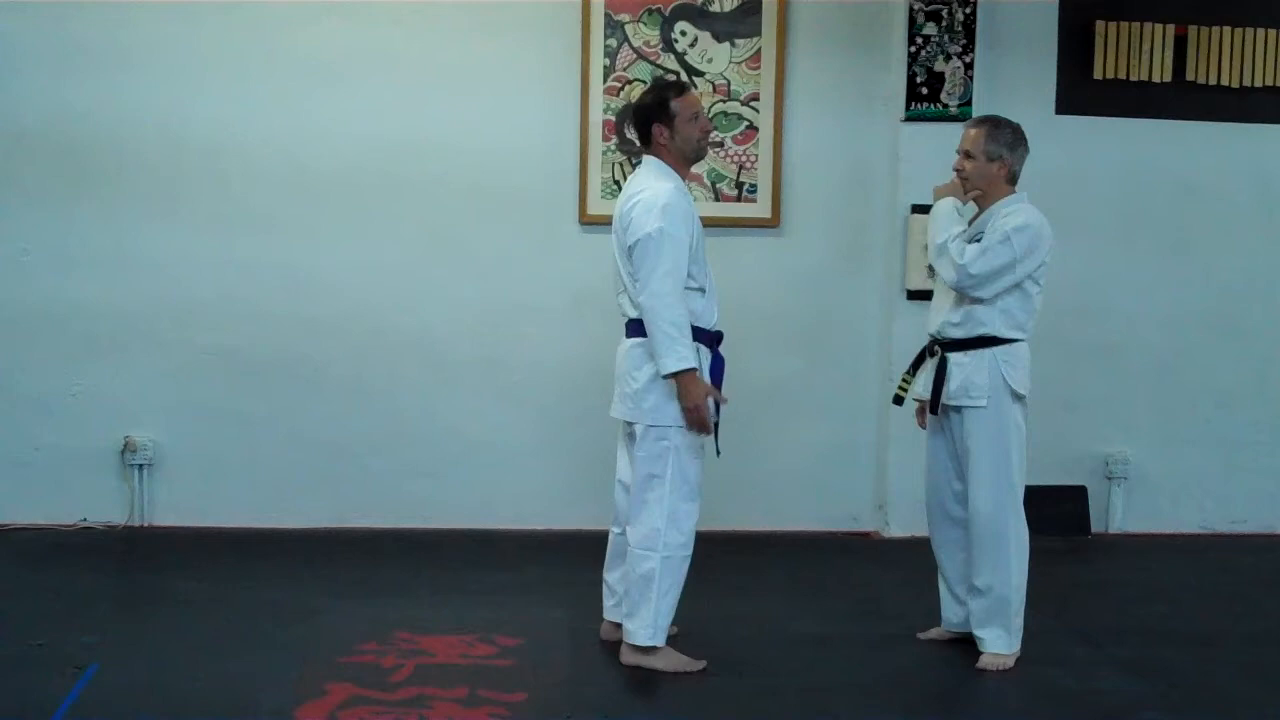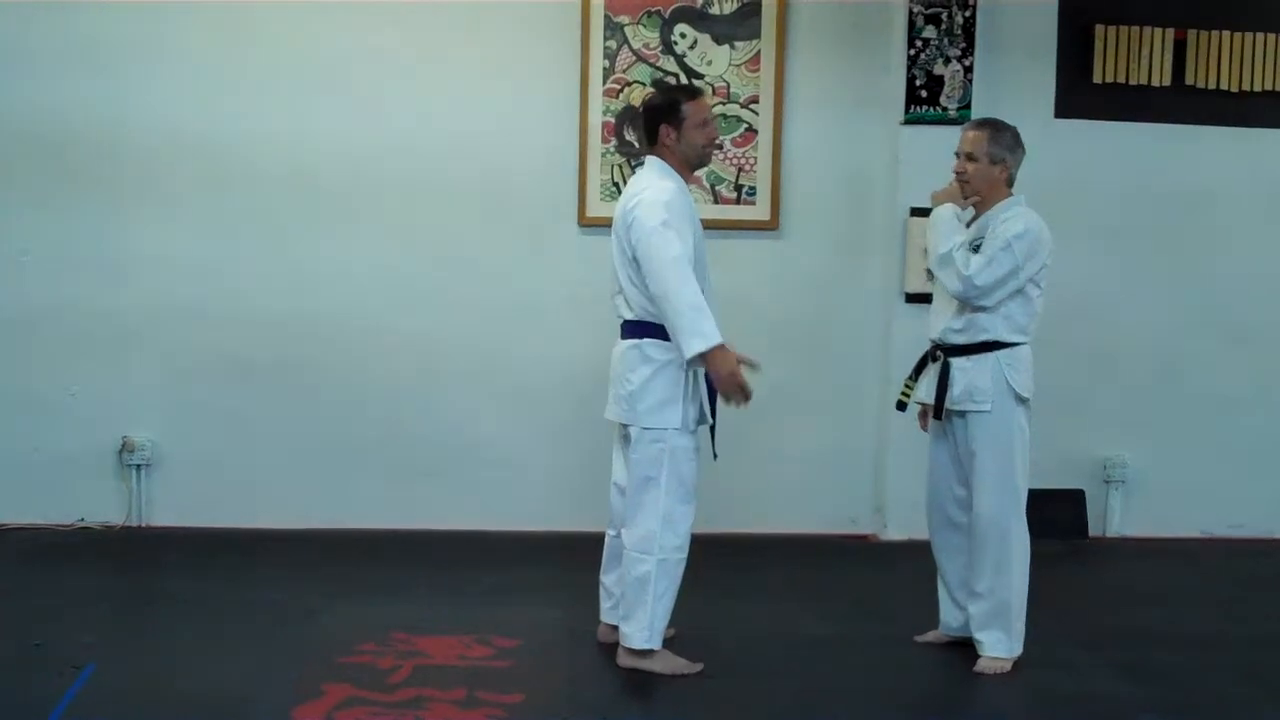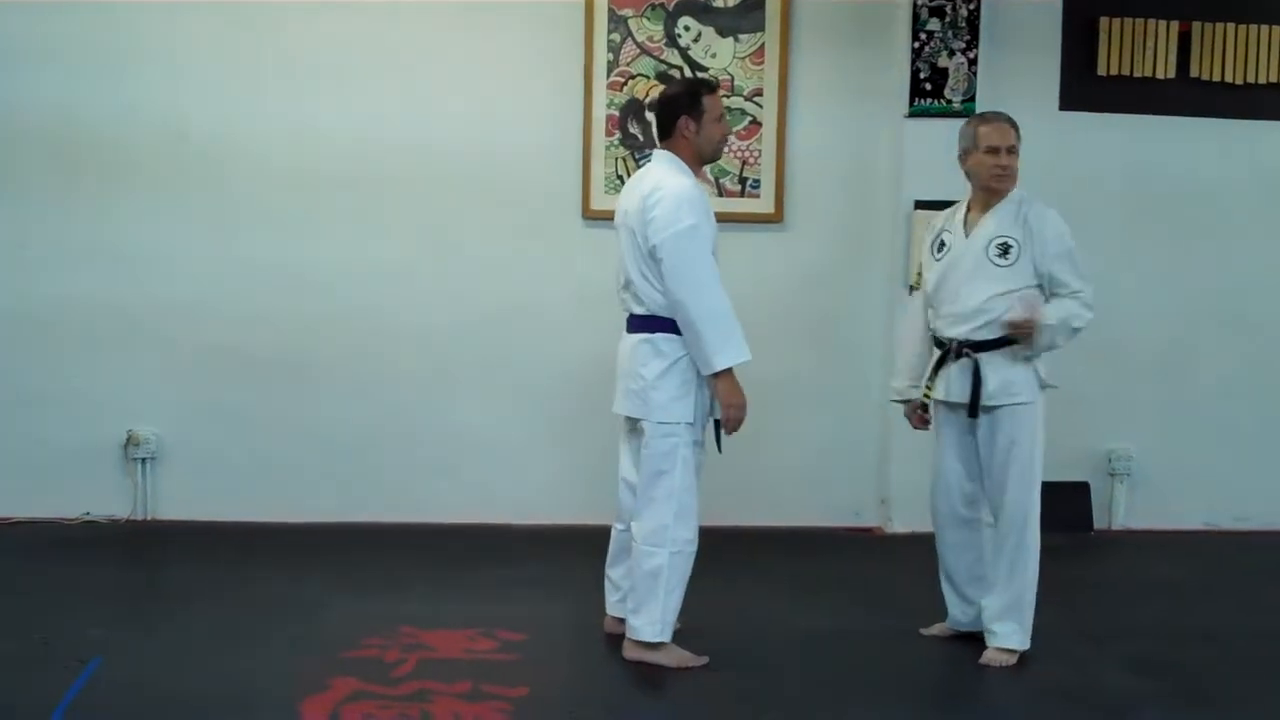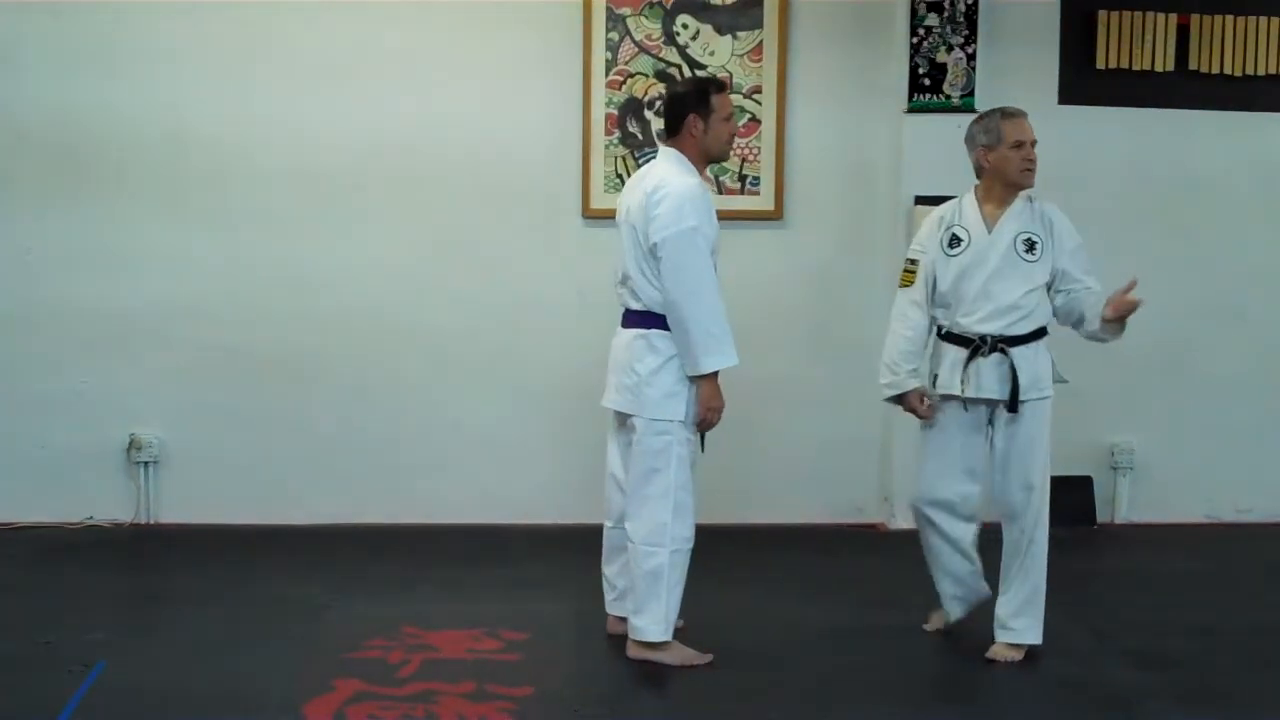
dt=0.5s
person 1, frame 1
left shoulder: (651, 189)
right shoulder: (661, 199)
right elbow: (661, 297)
right wrist: (687, 375)
left hip: (653, 361)
right hip: (665, 367)
left knee: (638, 500)
right knee: (665, 511)
left ankle: (621, 615)
right ankle: (643, 640)
person 1, frame 2
left shoulder: (653, 191)
right shoulder: (661, 197)
right elbow: (672, 280)
left wrist: (704, 350)
right wrist: (712, 349)
left hip: (647, 362)
right hip: (660, 367)
left knee: (634, 502)
right knee: (661, 511)
left ankle: (619, 617)
right ankle: (640, 642)
person 1, frame 3
left shoulder: (644, 183)
right shoulder: (680, 194)
right elbow: (696, 292)
right wrist: (725, 375)
left hip: (646, 350)
right hip: (671, 360)
left knee: (640, 496)
right knee: (668, 507)
left ankle: (623, 609)
right ankle: (647, 635)
person 1, frame 4
left shoulder: (647, 180)
right shoulder: (684, 193)
right elbow: (691, 293)
right wrist: (707, 377)
left hip: (639, 347)
right hip: (665, 358)
left knee: (631, 495)
right knee: (663, 505)
left ankle: (624, 608)
right ankle: (649, 634)
person 2, frame 1
left shoulder: (1024, 223)
right shoulder: (975, 220)
left elbow: (964, 274)
left wrist: (946, 208)
right wrist: (930, 382)
left hip: (989, 379)
right hip: (951, 375)
left knee: (993, 509)
right knee: (946, 504)
left ankle: (1000, 632)
right ankle: (962, 615)
person 2, frame 2
left shoulder: (1022, 228)
right shoulder: (971, 224)
left elbow: (970, 285)
left wrist: (945, 216)
right wrist: (931, 385)
left hip: (992, 383)
right hip: (951, 380)
left knee: (995, 513)
right knee: (947, 509)
left ankle: (999, 637)
right ankle: (960, 619)
person 2, frame 3
left shoulder: (1040, 223)
right shoulder: (945, 226)
left elbow: (1071, 297)
right elbow: (922, 312)
left wrist: (1042, 324)
right wrist: (911, 385)
left hip: (1009, 381)
right hip: (950, 380)
left knee: (1012, 508)
right knee: (951, 505)
left ankle: (1007, 630)
right ankle: (966, 611)
person 2, frame 4
left shoulder: (1049, 222)
right shoulder: (942, 221)
left elbow: (1071, 296)
right elbow: (913, 305)
left wrist: (1106, 312)
right wrist: (904, 378)
left hip: (1022, 375)
right hip: (957, 373)
left knee: (1023, 504)
right knee: (938, 497)
left ankle: (1017, 626)
right ankle: (960, 593)
